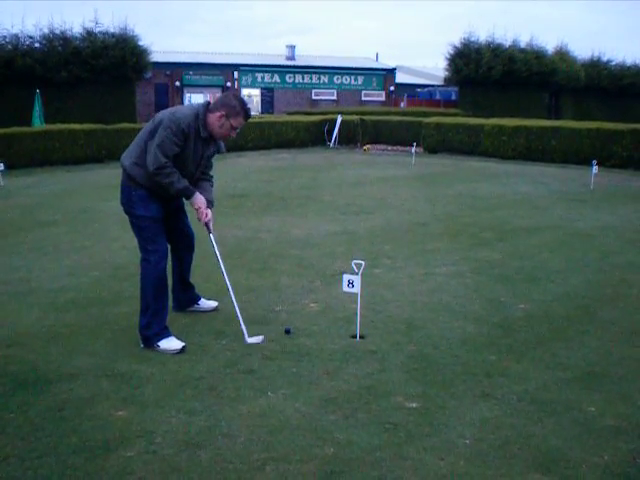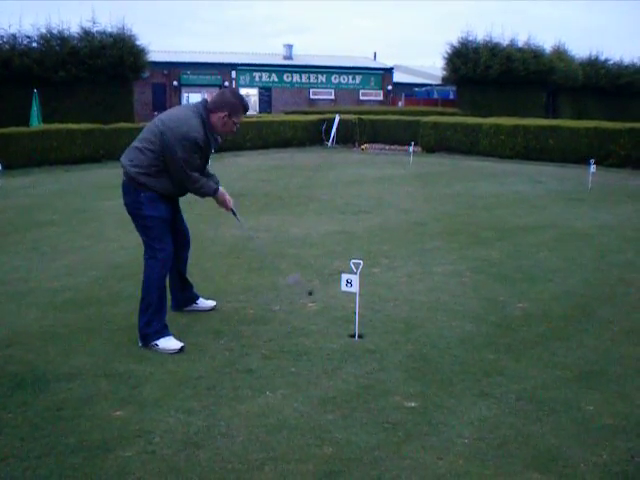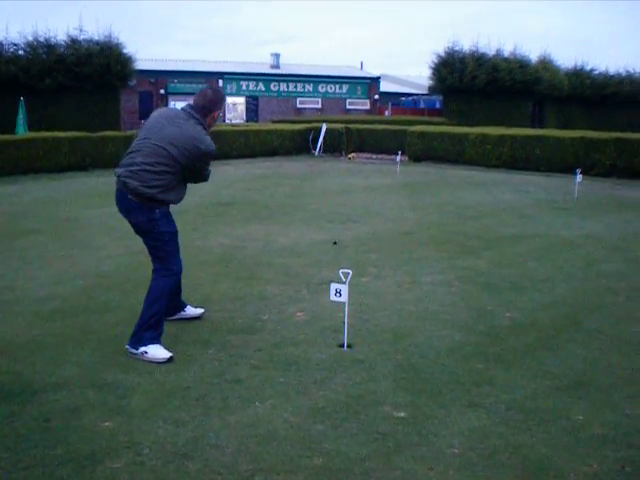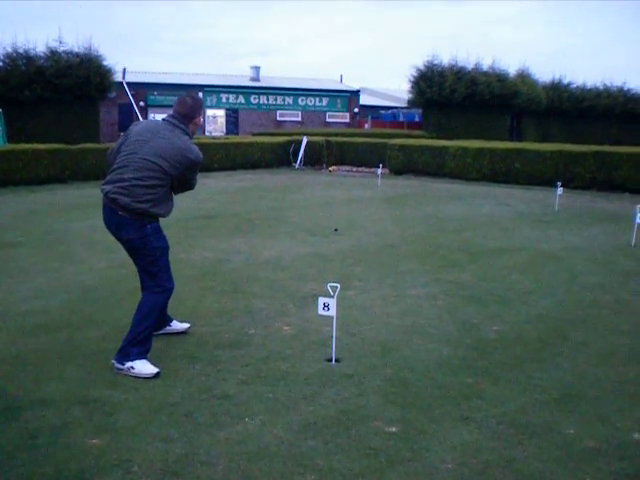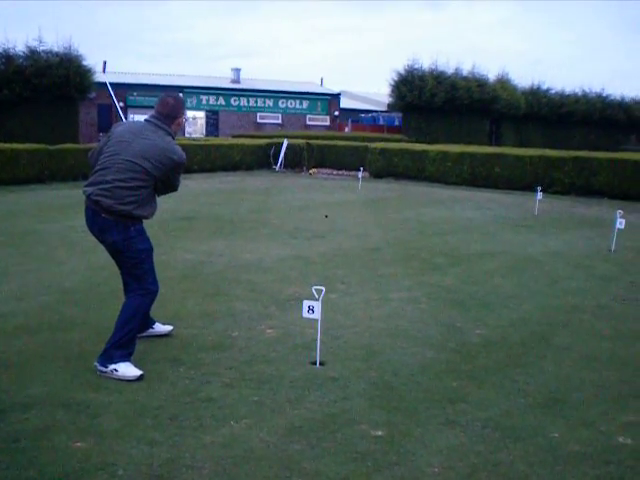
dt=0.5s
person 1, frame 1
left shoulder: (210, 136)
right shoulder: (178, 120)
left elbow: (203, 175)
right elbow: (158, 166)
left wrist: (206, 203)
right wrist: (191, 195)
left hip: (167, 192)
right hip: (140, 191)
left knee: (184, 242)
right knee: (155, 256)
left ankle: (185, 299)
right ankle: (153, 333)
person 1, frame 2
left shoulder: (197, 116)
right shoulder: (189, 131)
left elbow: (197, 167)
right elbow: (188, 179)
left wrist: (216, 189)
right wrist: (216, 191)
left hip: (159, 188)
right hip: (143, 191)
left knee: (181, 241)
right knee: (160, 255)
left ankle: (184, 297)
right ankle: (152, 333)
person 1, frame 3
left shoulder: (163, 113)
right shoulder: (202, 144)
left elbow: (142, 145)
right elbow: (199, 176)
left hip: (126, 192)
right hip: (148, 204)
left knee: (169, 251)
right knee: (169, 267)
left ankle: (173, 306)
right ankle: (142, 341)
person 1, frame 4
left shoulder: (142, 126)
right shoulder: (190, 153)
left elbow: (111, 157)
right elbow: (182, 186)
left hip: (111, 208)
right hip: (138, 220)
left knee: (153, 269)
right knee: (161, 284)
left ankle: (159, 321)
right ankle: (128, 356)
person 1, frame 5
left shoulder: (123, 127)
right shoulder: (174, 154)
left elbow: (93, 159)
right elbow: (166, 188)
left hip: (94, 210)
right hip: (121, 222)
left knee: (135, 271)
right knee: (145, 287)
left ankle: (142, 324)
right ankle: (112, 359)
